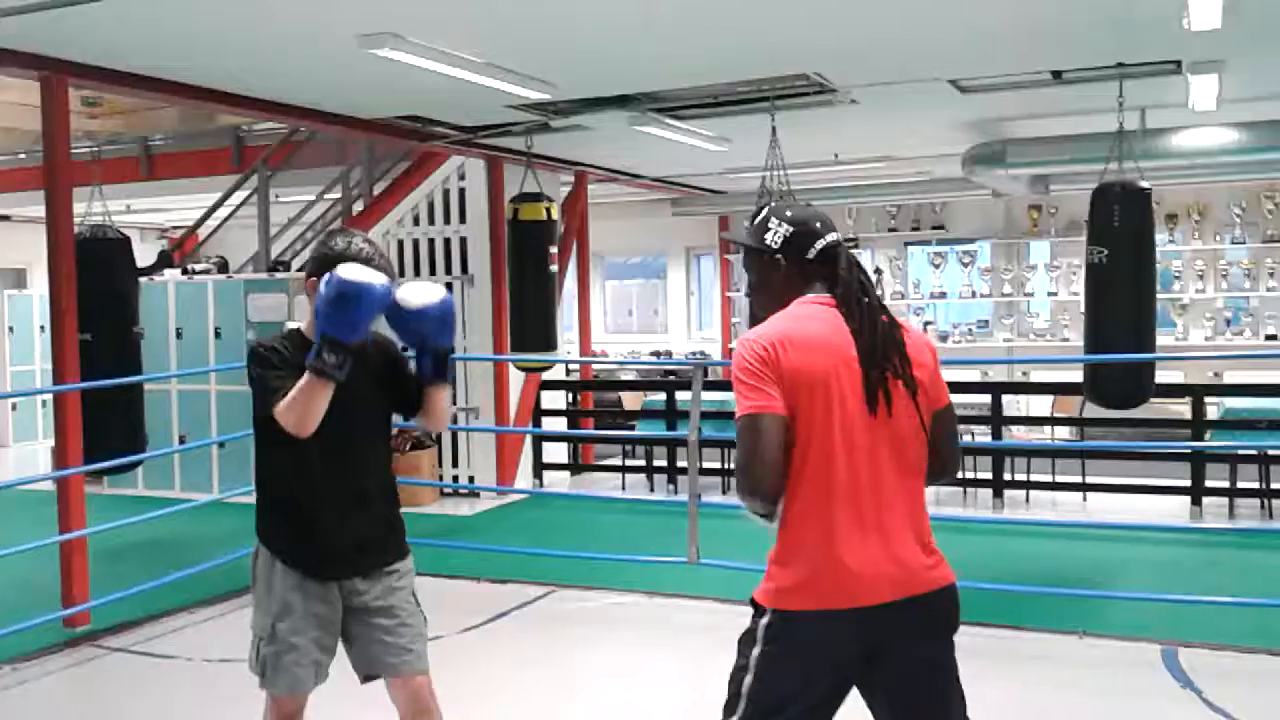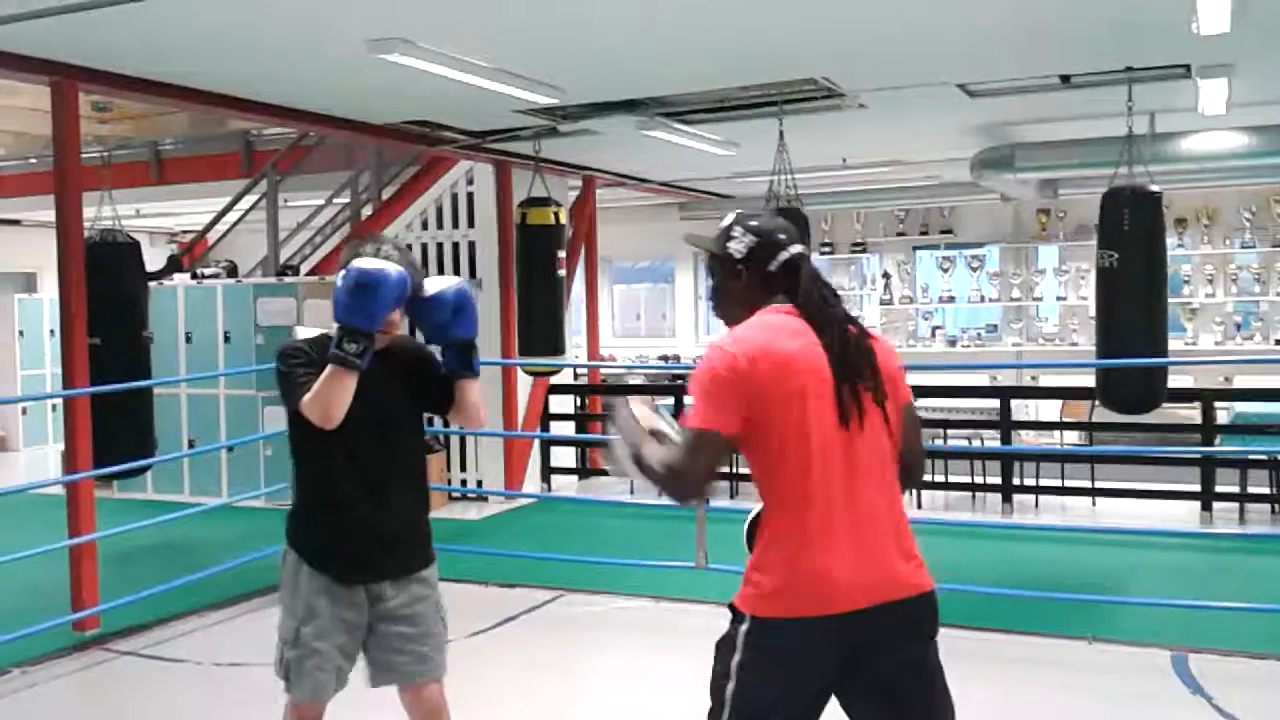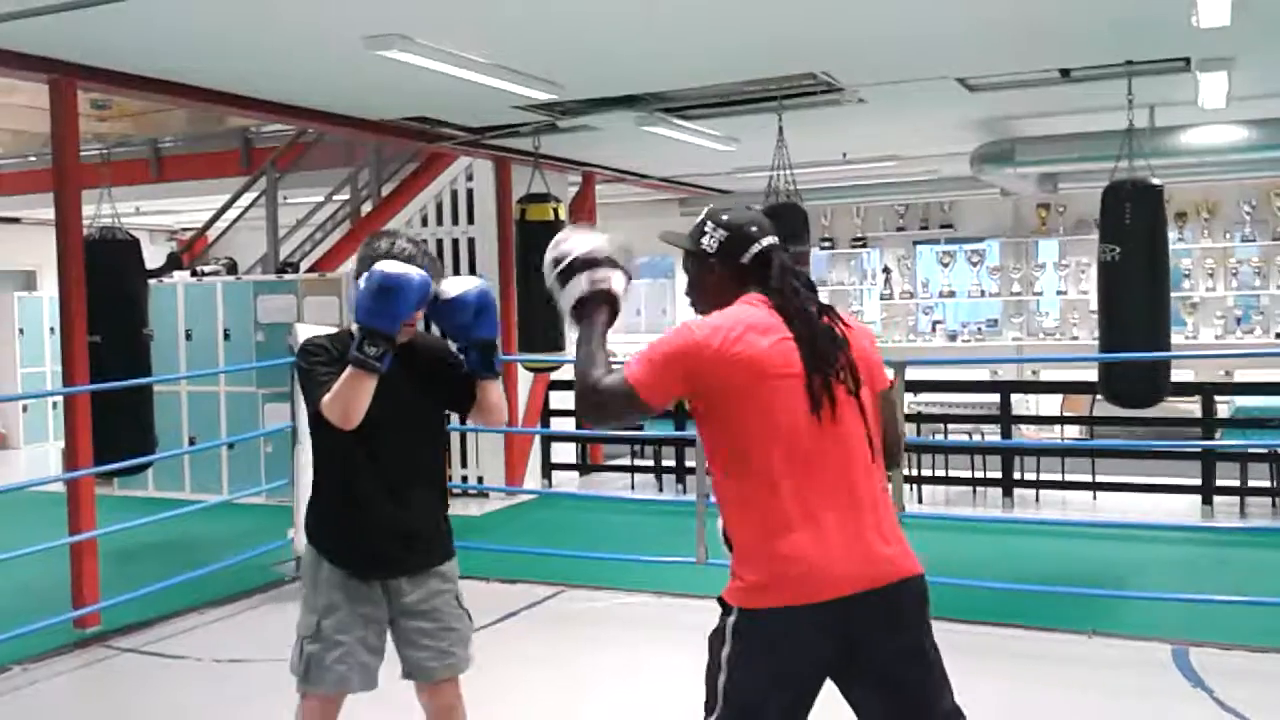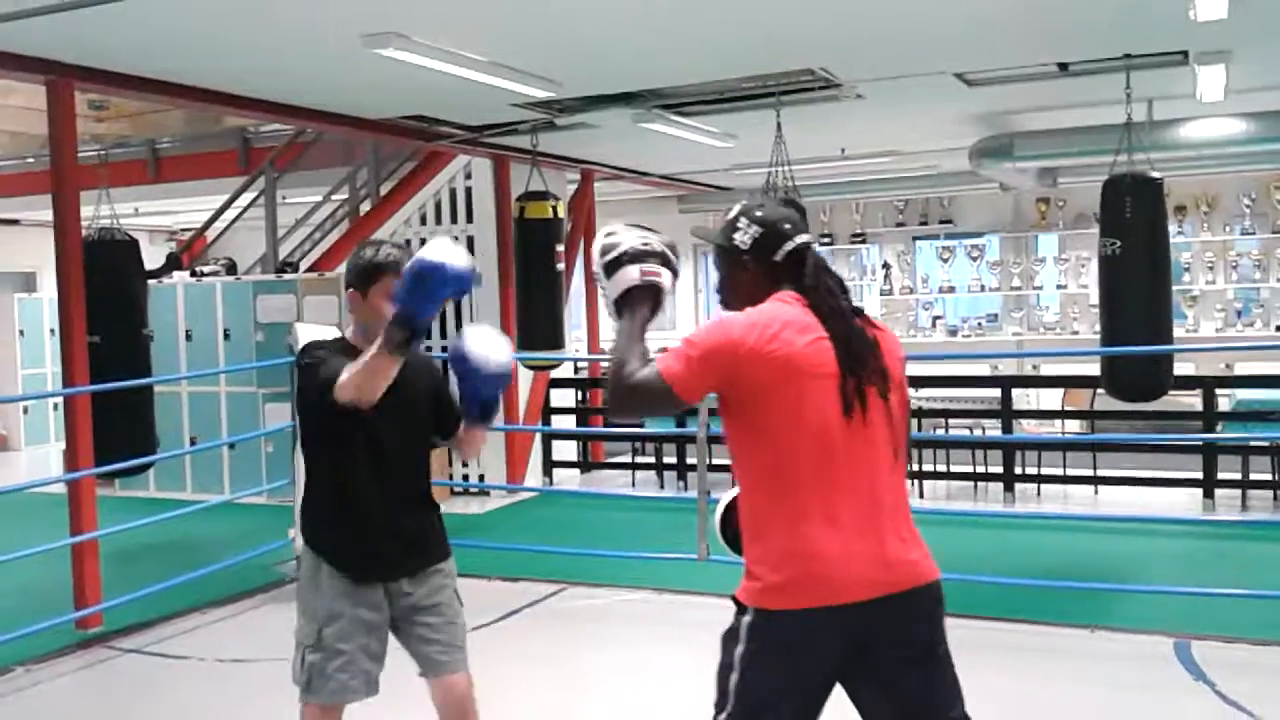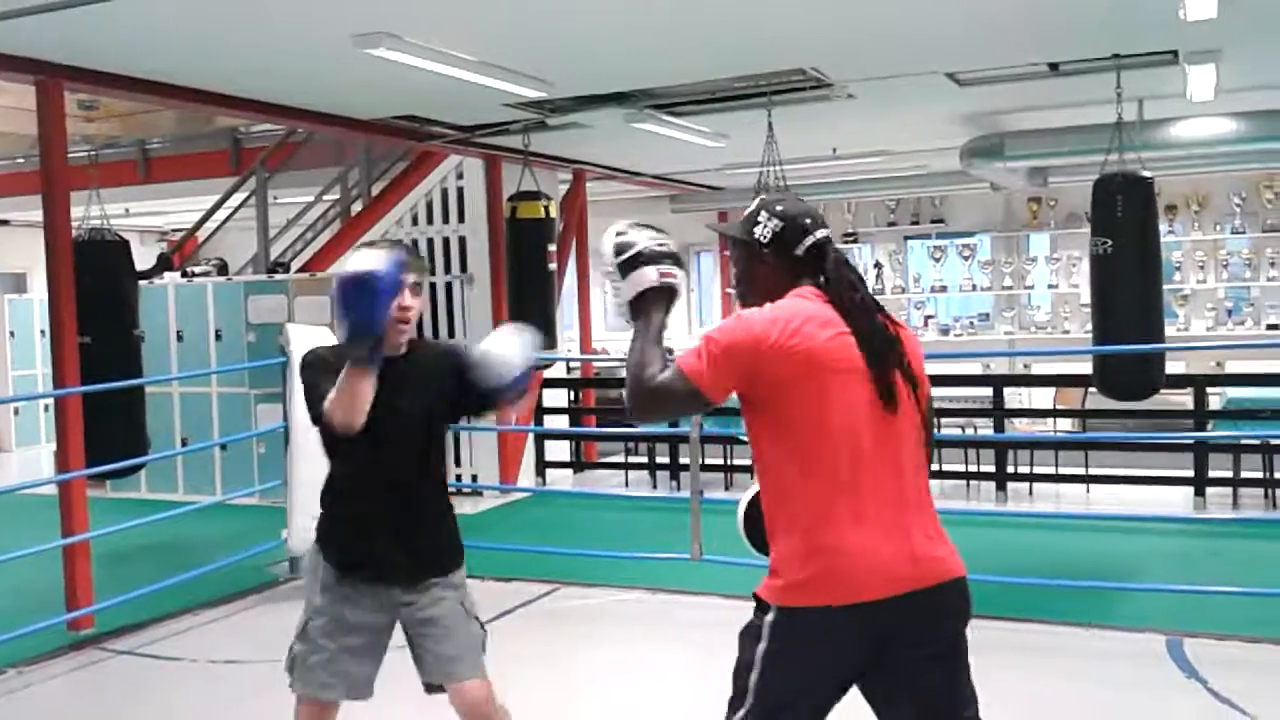
dt=0.2s
person 1, frame 1
left shoulder: (766, 345)
right shoulder: (910, 343)
left elbow: (761, 479)
right elbow: (944, 463)
left wrist: (765, 502)
left hip: (811, 600)
right hip: (917, 590)
person 1, frame 2
left shoulder: (734, 356)
right shoulder: (871, 346)
left elbow: (683, 480)
right elbow: (910, 464)
left wrist: (638, 440)
left hip: (791, 606)
right hip: (900, 594)
person 1, frame 3
left shoulder: (702, 344)
right shoulder: (847, 334)
left elbow: (597, 405)
right elbow: (890, 449)
left wrist: (593, 307)
left hip: (780, 597)
right hip: (886, 581)
person 1, frame 4
left shoulder: (735, 338)
right shoulder: (876, 337)
left elbow: (626, 397)
left wrist: (634, 304)
left hip: (797, 600)
right hip: (905, 585)
person 1, frame 5
left shoulder: (757, 333)
right shoulder: (894, 333)
left elbow: (646, 399)
left wrist: (649, 305)
left hip: (819, 595)
right hip: (927, 582)
person 2, frame 1
left shoulder: (380, 353)
right shoulder: (271, 355)
left elbow: (433, 421)
right elbow: (298, 422)
left wrist: (435, 356)
right wrist: (333, 345)
left hip: (379, 555)
right hip: (297, 558)
person 2, frame 2
left shoulder: (411, 358)
right shoulder: (301, 356)
left elbow: (473, 418)
right elbow: (325, 415)
left wrist: (460, 347)
right wrist: (354, 338)
left hip: (404, 559)
right hip: (324, 560)
person 2, frame 3
left shoulder: (431, 355)
right shoulder: (321, 353)
left elbow: (493, 416)
right elbow: (343, 415)
left wrist: (481, 348)
right wrist: (374, 339)
left hip: (423, 555)
right hip: (343, 556)
person 2, frame 4
left shoulder: (422, 370)
right shoulder: (318, 359)
left elbow: (464, 446)
right elbow: (360, 389)
left wrist: (481, 403)
right wrist: (405, 324)
left hip: (421, 558)
right hip: (341, 562)
person 2, frame 5
left shoulder: (441, 363)
right shoulder: (325, 364)
left elbow: (496, 404)
right elbow: (346, 419)
left wrist: (512, 377)
right wrist: (362, 343)
left hip: (432, 567)
right hip: (348, 565)
